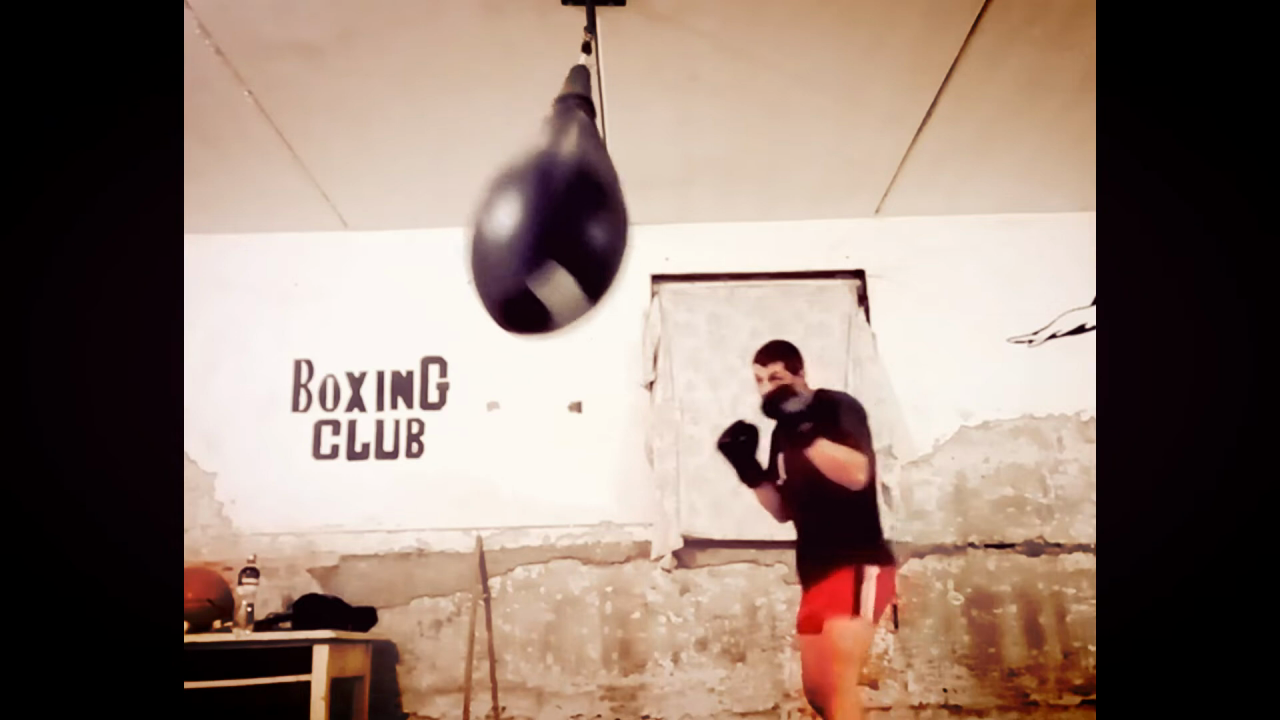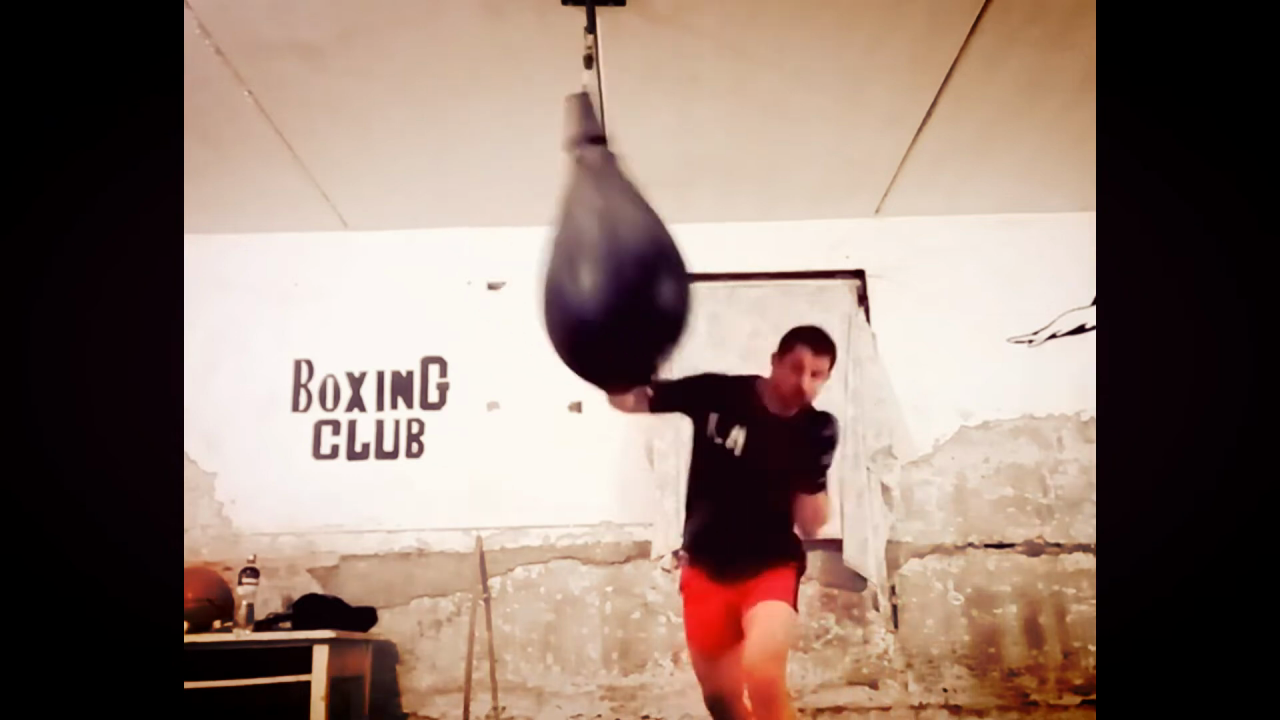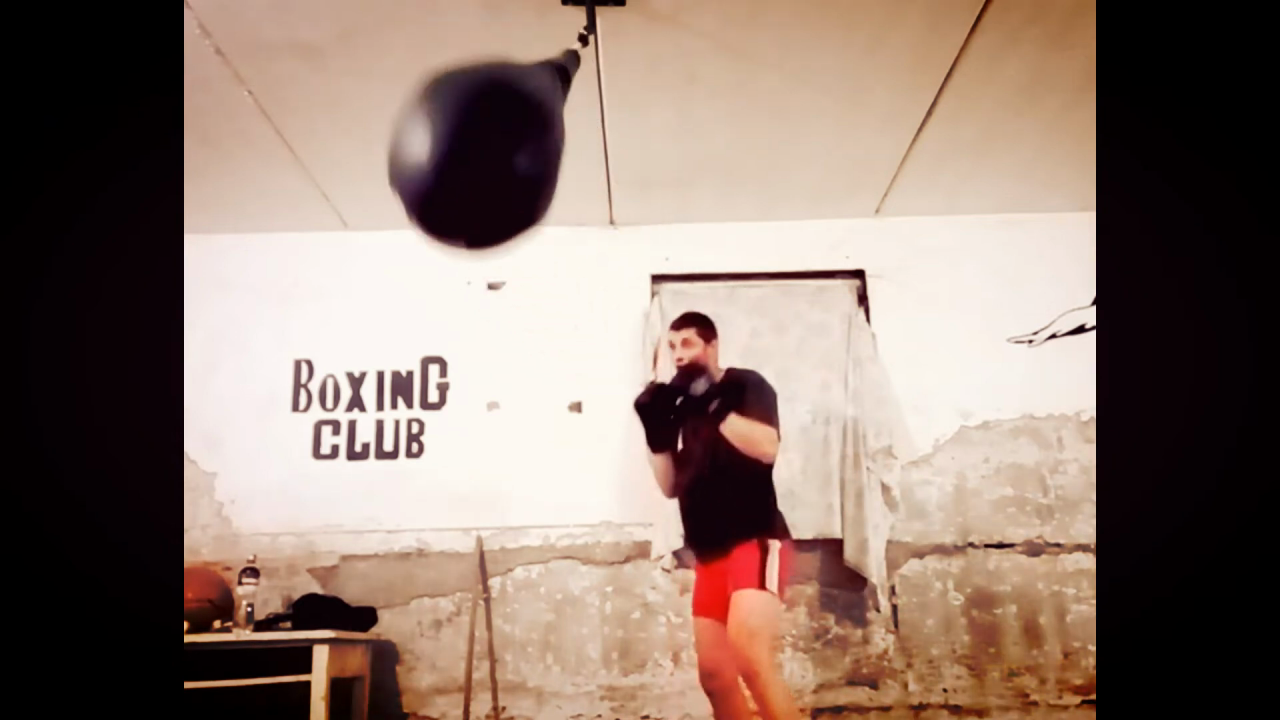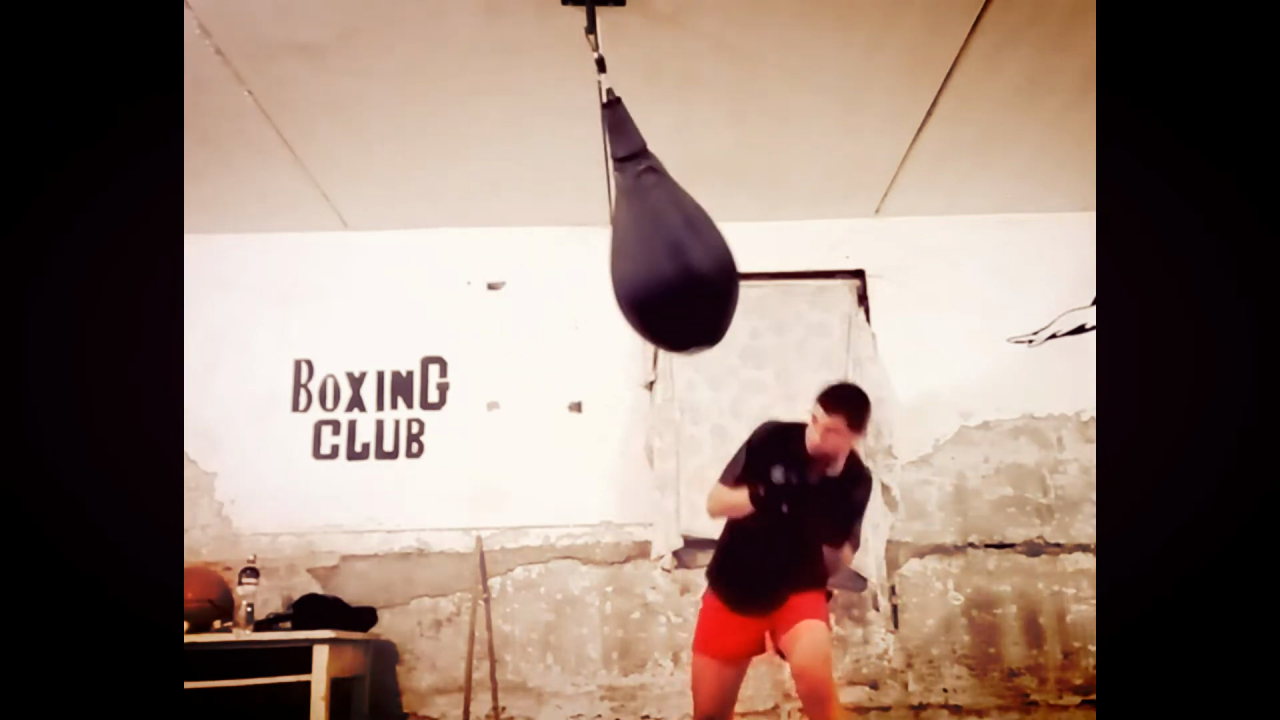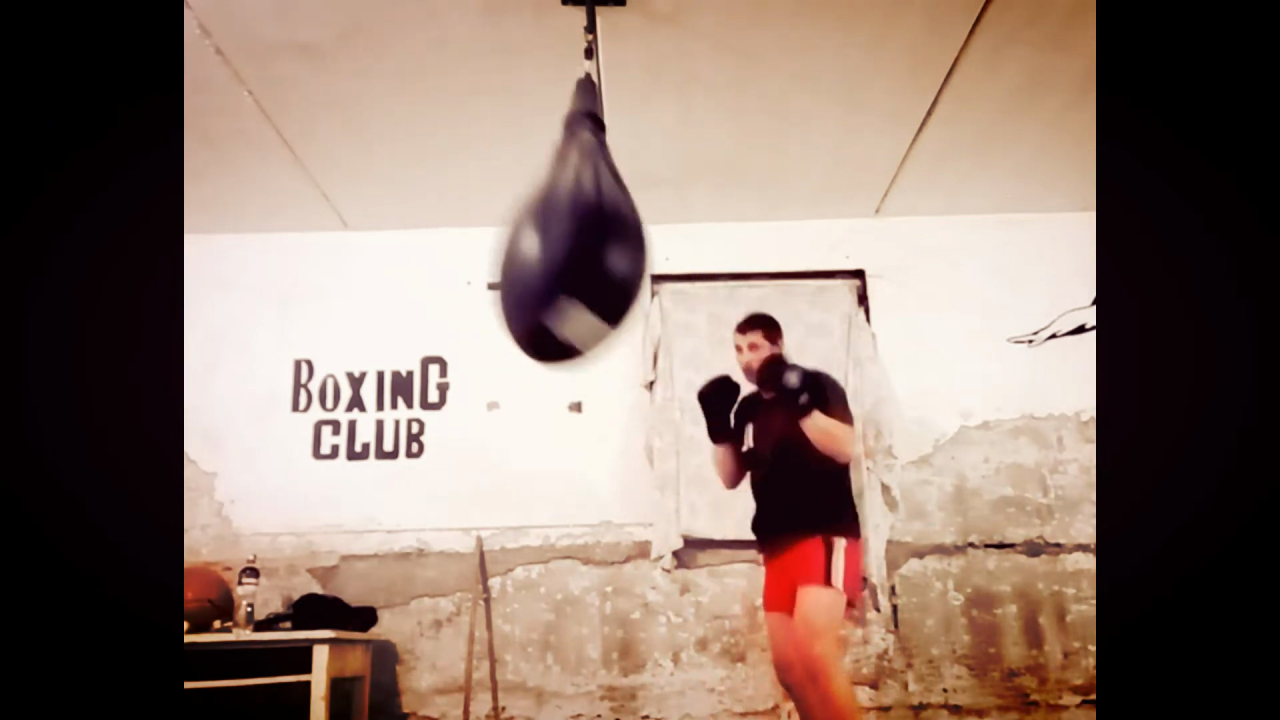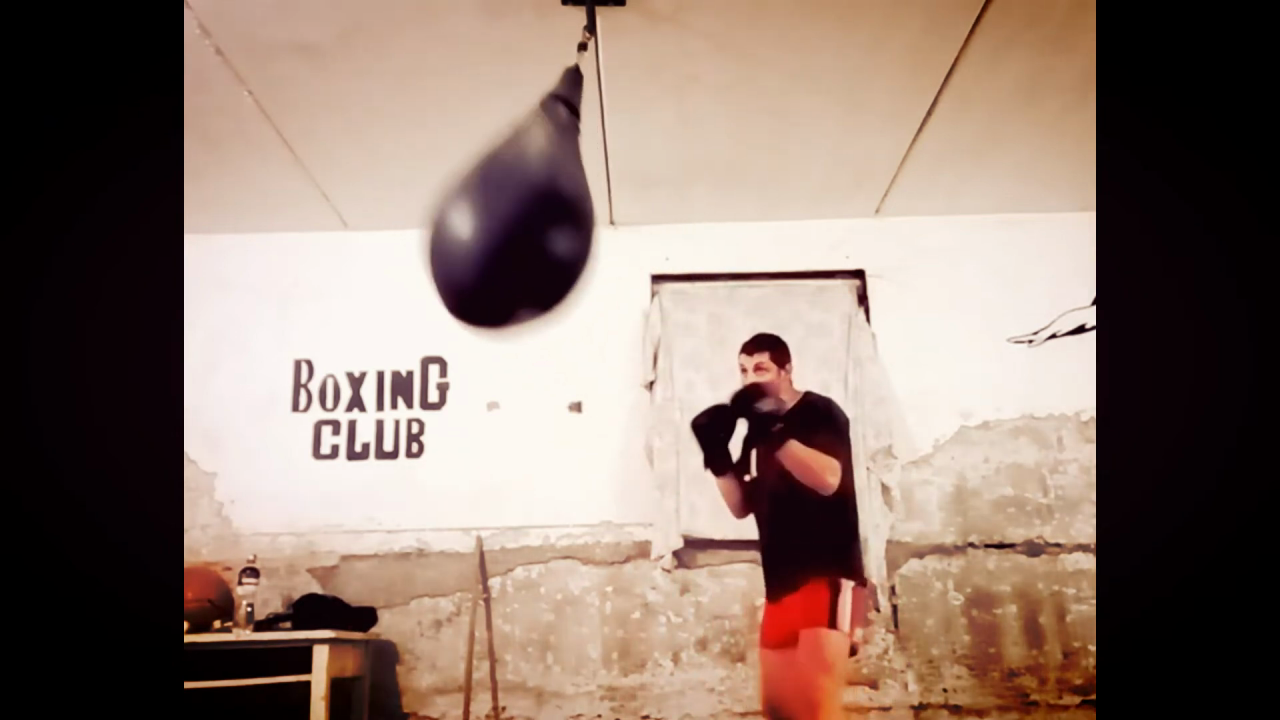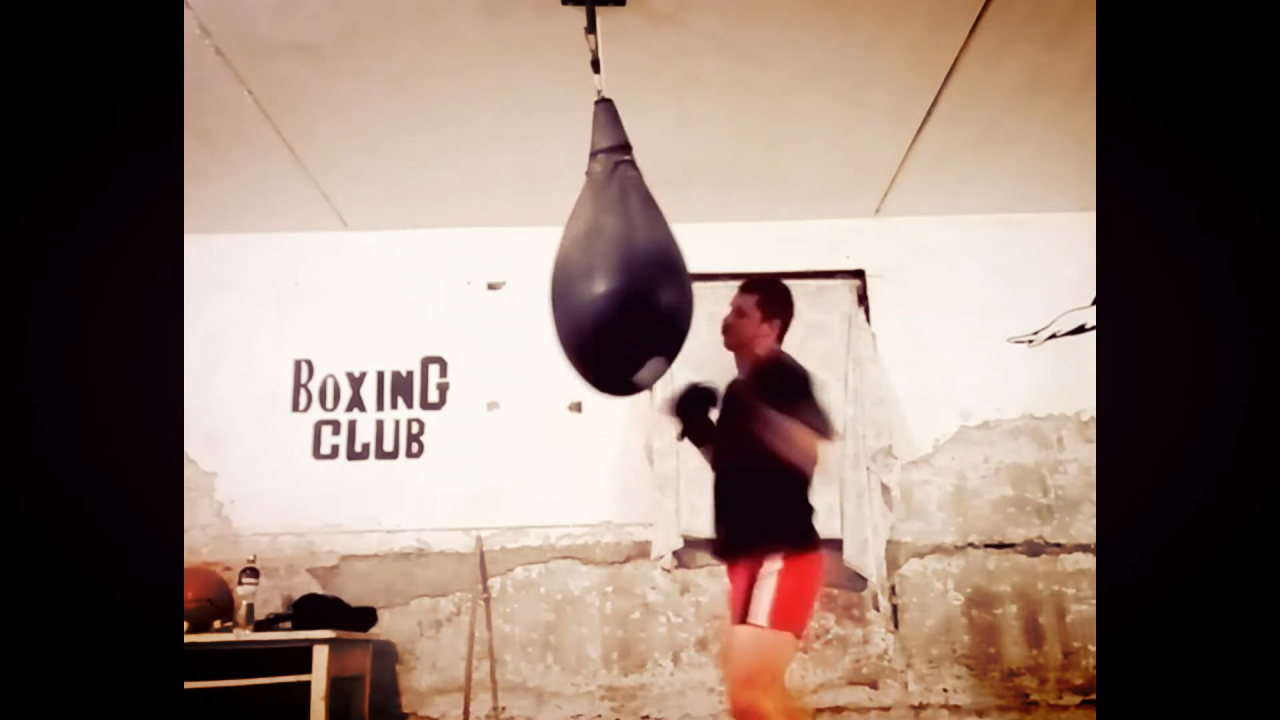
dt=0.7s
person 1, frame 1
left shoulder: (837, 408)
right shoulder: (781, 433)
left elbow: (856, 474)
right elbow: (782, 510)
left wrist: (804, 430)
right wrist: (747, 467)
left hip: (860, 566)
right hip: (817, 570)
left knee: (836, 678)
right knee: (818, 689)
person 1, frame 2
left shoulder: (813, 432)
right shoulder: (719, 393)
left elbow: (811, 523)
right elbow: (629, 399)
left wrist: (813, 476)
right wrist: (629, 390)
left hip: (771, 568)
right hip: (706, 569)
left knee: (762, 672)
person 1, frame 3
left shoulder: (746, 385)
right shoulder: (682, 409)
left elbow: (766, 447)
right elbow: (670, 487)
left wrist: (714, 406)
right wrist: (657, 433)
left hip: (755, 541)
right hip: (711, 553)
left knee: (751, 656)
right knee: (714, 674)
person 1, frame 4
left shoulder: (855, 481)
right shoulder: (773, 440)
left elbow: (839, 558)
right elbow: (716, 503)
left wrist: (835, 535)
right wrist: (761, 495)
left hip: (797, 591)
right hip: (731, 591)
left knee: (813, 675)
person 1, frame 5
left shoulder: (816, 385)
right shoulder: (748, 407)
left elbow: (844, 448)
right elbow: (730, 477)
left wrist: (799, 402)
right wrist: (718, 425)
left hip: (826, 536)
right hip: (780, 545)
left knee: (814, 651)
right knee: (788, 668)
person 1, frame 6
left shoulder: (820, 412)
right shoulder: (756, 432)
left elbow: (828, 479)
right elbow: (742, 507)
left wrist: (776, 431)
right wrist: (716, 454)
left hip: (830, 576)
right hip: (784, 582)
person 1, frame 7
left shoulder: (784, 378)
right shoulder: (741, 385)
left elbow: (813, 453)
left wrist: (756, 408)
right wrist: (698, 426)
left hip: (779, 556)
right hip: (748, 558)
